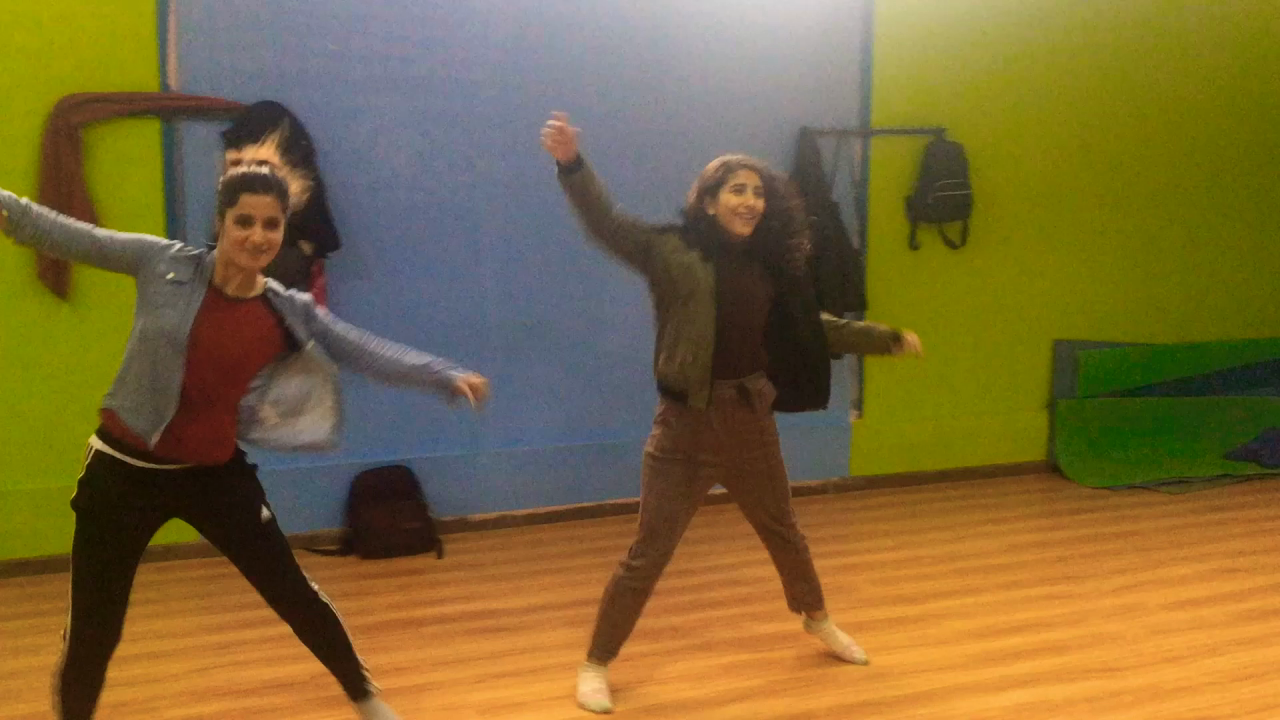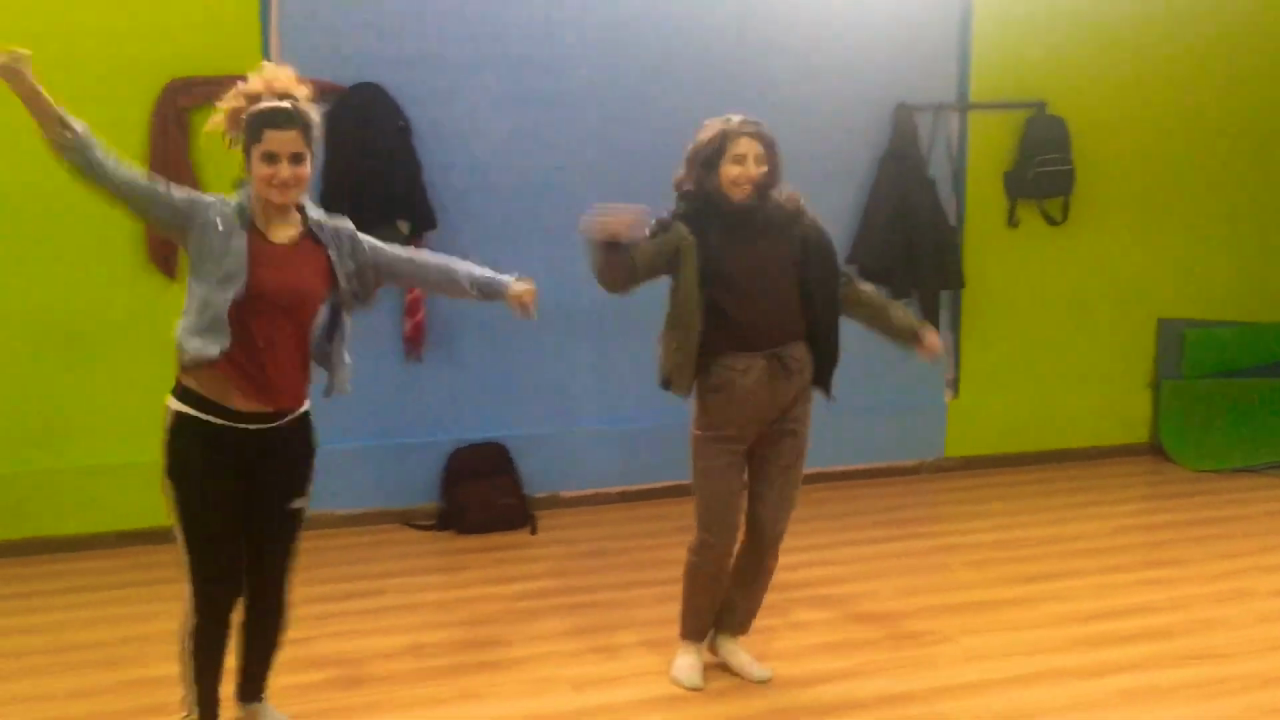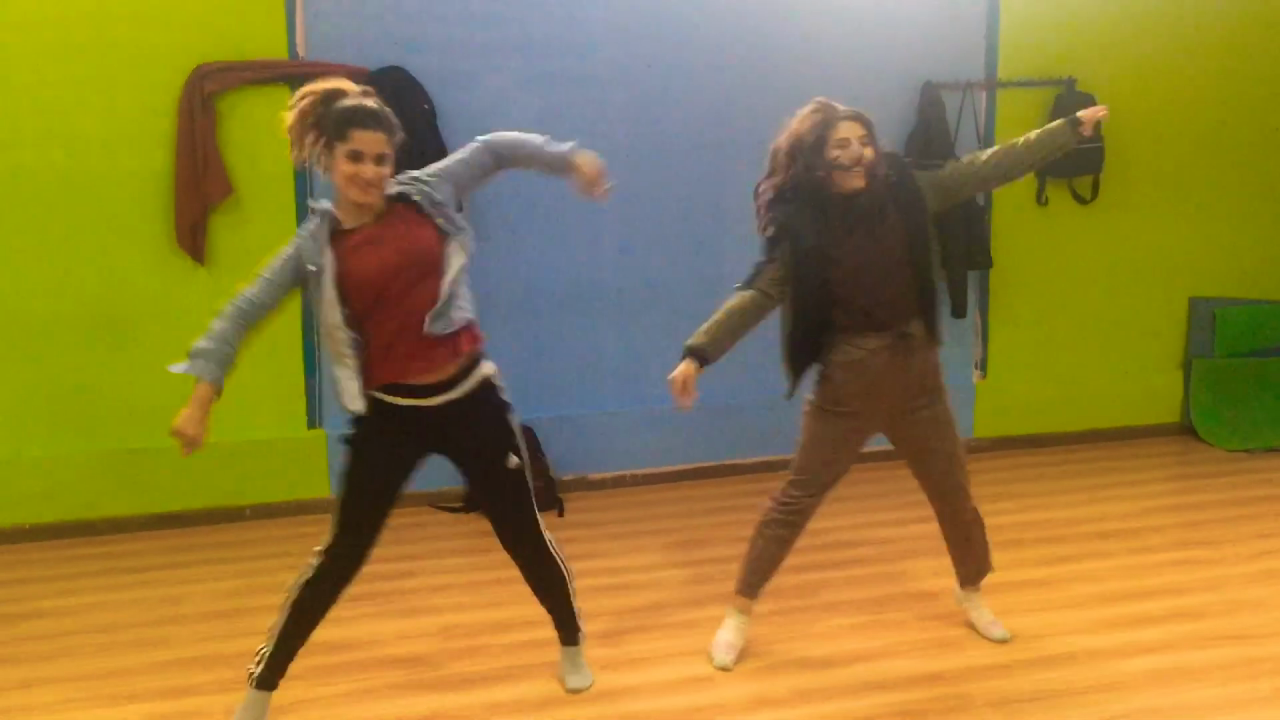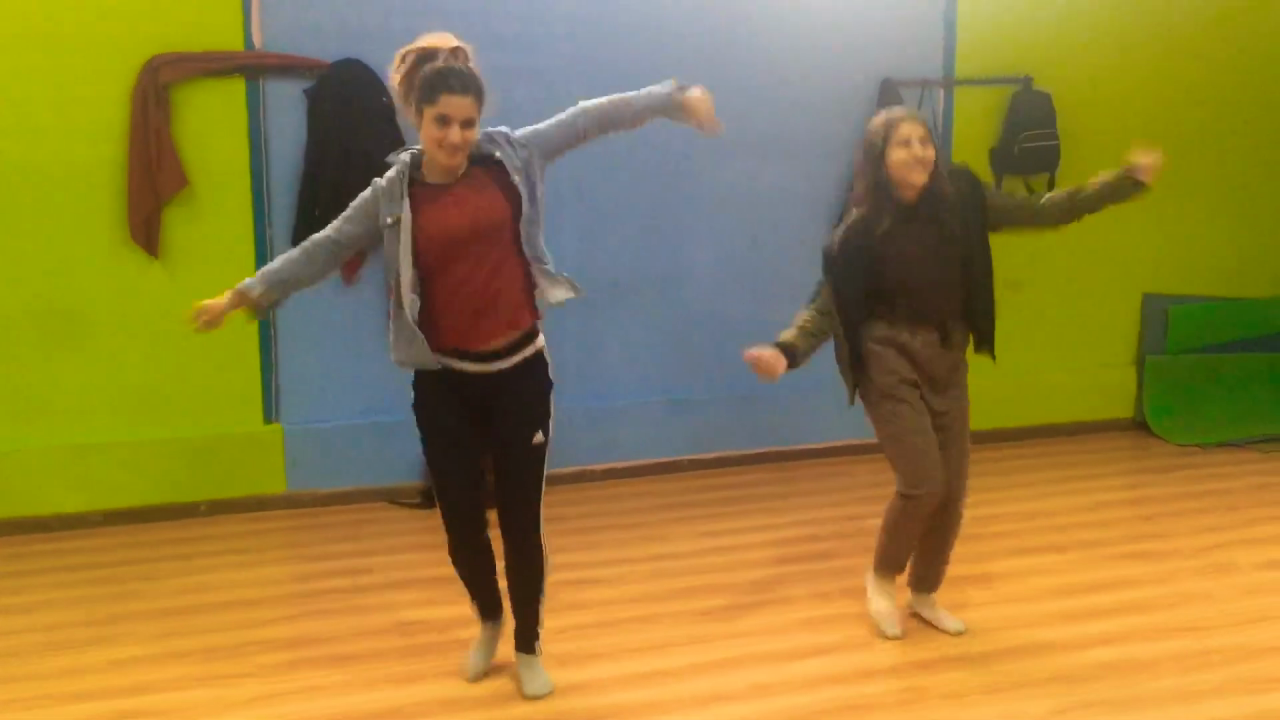
dt=0.5s
person 1, frame 1
left shoulder: (291, 312)
right shoulder: (166, 268)
left elbow: (365, 352)
right elbow: (63, 238)
left wrist: (449, 377)
left hip: (216, 471)
right hip: (126, 470)
left knee: (294, 593)
right knee: (91, 635)
person 1, frame 2
left shoulder: (334, 241)
right shoulder: (207, 220)
left elbow: (417, 266)
right elbow: (106, 172)
left wrist: (499, 286)
left hip: (281, 429)
right hip: (205, 427)
left knee: (268, 581)
right knee: (216, 587)
person 1, frame 3
left shoulder: (426, 195)
right shoulder: (314, 247)
left elbow: (494, 148)
right elbow: (241, 316)
left wrist: (570, 157)
right wrist: (198, 397)
left hip: (470, 397)
right hip: (390, 414)
left knee: (523, 535)
right knee: (341, 560)
left ankle: (570, 641)
person 1, frame 4
left shoulder: (509, 154)
right shoulder: (391, 193)
left elbow: (590, 117)
right elbow: (323, 251)
left wrist: (676, 98)
right wrist: (241, 296)
left hip: (519, 370)
right hip: (444, 377)
left knee: (521, 518)
right knee: (462, 520)
left ankle: (529, 647)
right ankle: (489, 623)
person 2, frame 1
left shoulder: (775, 261)
right shoulder: (677, 251)
left elbow: (813, 329)
right elbow: (605, 227)
left wrist: (888, 338)
right wrist: (572, 162)
left hip: (751, 420)
right hip: (689, 422)
left knee: (783, 532)
right knee: (648, 556)
left ankle: (817, 621)
right ankle: (597, 664)
person 2, frame 2
left shoulder: (794, 226)
right shoulder: (690, 231)
left elbow: (844, 291)
right elbow: (617, 278)
left wrist: (910, 330)
right wrist: (611, 238)
left hip: (791, 390)
right hip: (726, 395)
left knee: (768, 529)
right knee: (716, 533)
left ankle: (728, 636)
right ankle: (692, 641)
person 2, frame 3
left shoulder: (901, 195)
right shoulder: (800, 226)
left elbow: (985, 170)
right elbow: (754, 299)
left wrist: (1069, 128)
right wrist: (697, 354)
left hip: (915, 372)
right hip: (849, 382)
left knee: (953, 491)
right knee: (797, 499)
left ankle: (973, 594)
right ankle: (739, 615)
person 2, frame 4
left shoulder: (964, 200)
right shoulder: (862, 230)
left elbow: (1046, 212)
right elbow: (824, 308)
left wrist: (1126, 179)
right wrist: (785, 351)
left hip: (948, 364)
right hip: (890, 366)
left knee: (949, 492)
right knee: (923, 485)
left ankle: (924, 595)
right ankle: (882, 581)
